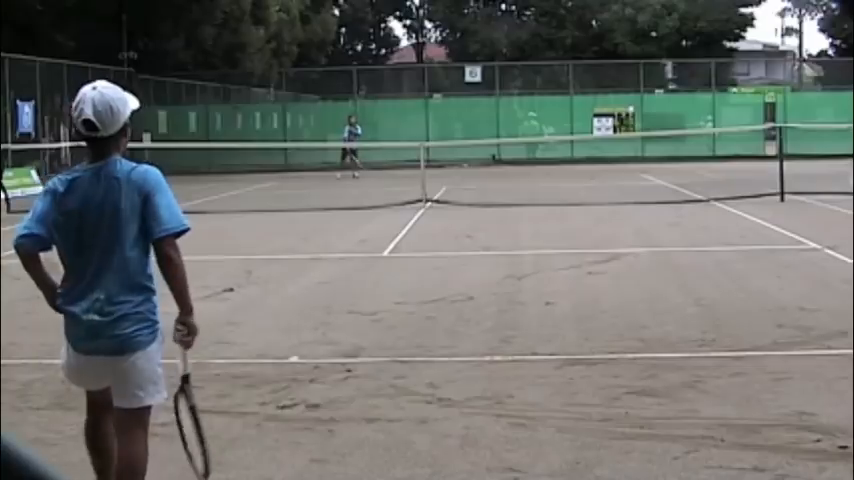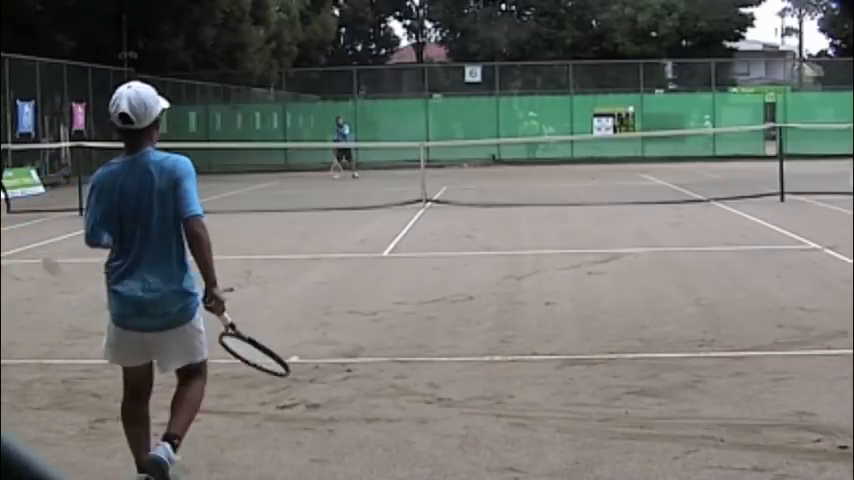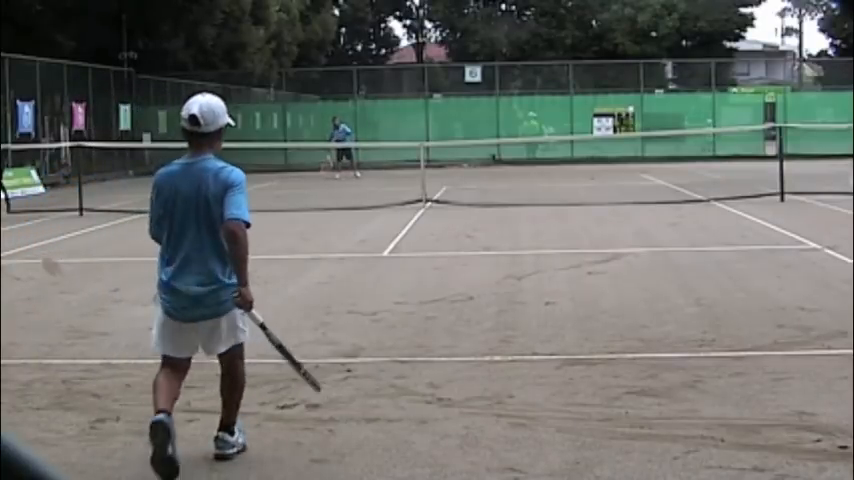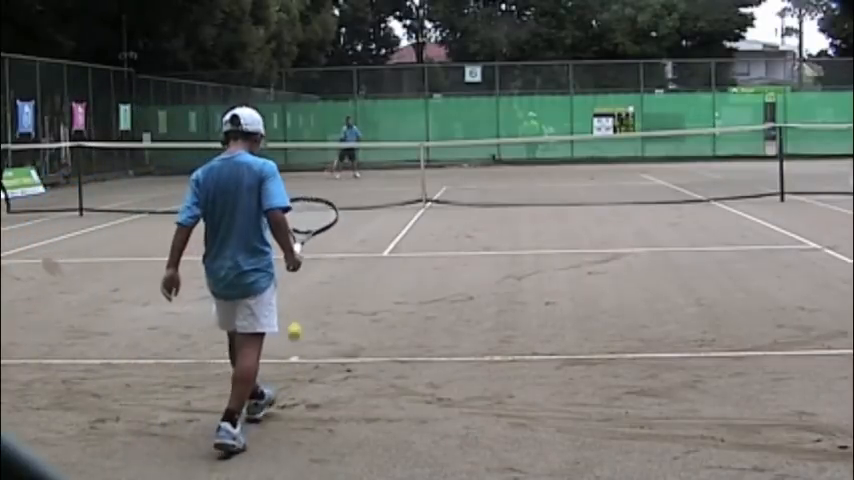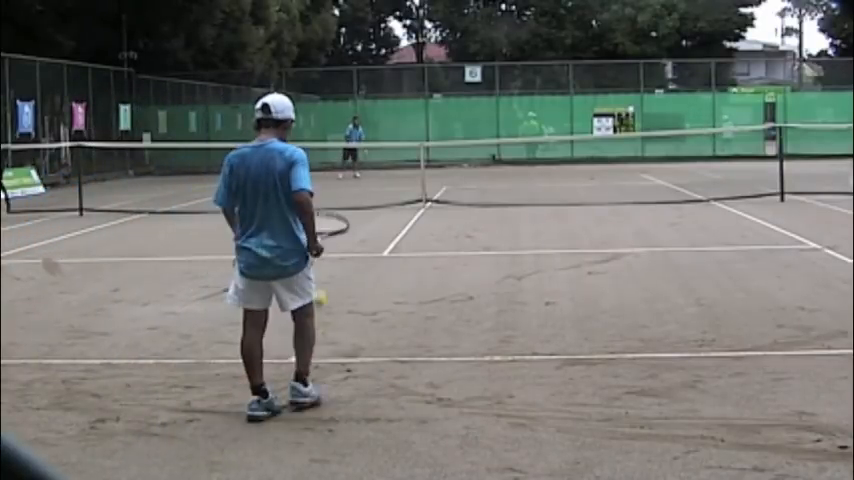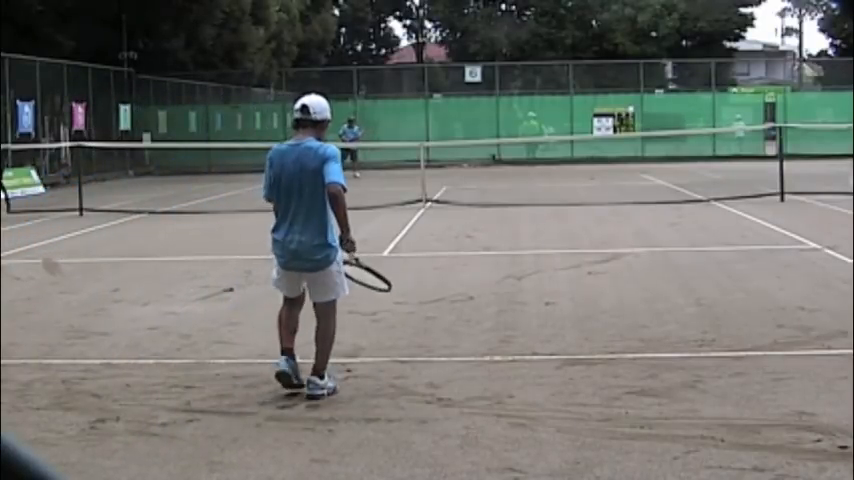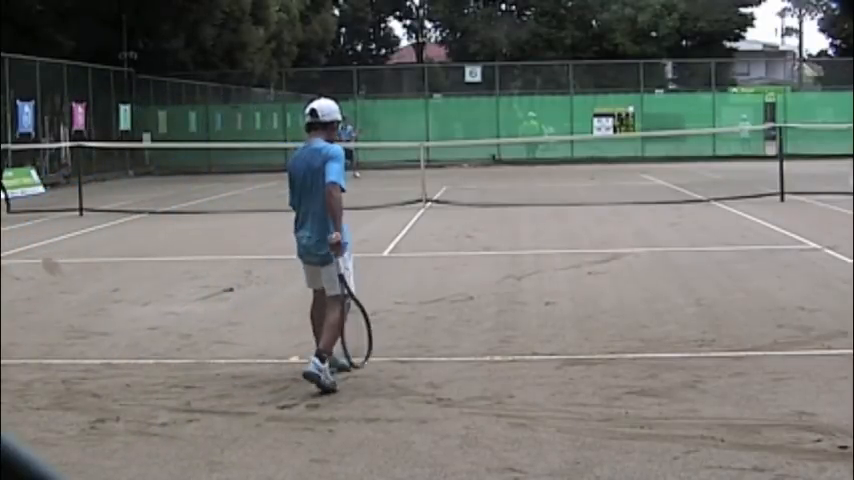
dt=0.4s
person 1, frame 1
left shoulder: (60, 188)
right shoulder: (145, 180)
left elbow: (25, 244)
right elbow: (167, 251)
left wrist: (52, 293)
right wrist: (185, 312)
left hip: (82, 324)
right hip: (133, 325)
left knee: (99, 411)
right knee: (132, 426)
person 1, frame 2
left shoulder: (102, 179)
right shoulder: (176, 167)
left elbow: (95, 238)
right elbow: (194, 228)
right wrist: (212, 285)
left hip: (126, 302)
right hip: (173, 300)
left knee: (135, 390)
right knee: (193, 376)
person 1, frame 3
left shoulder: (163, 178)
right shoulder: (230, 177)
left elbow: (157, 234)
right elbow: (235, 230)
right wrist: (243, 284)
left hip: (174, 291)
right hip: (218, 290)
left knee: (171, 367)
right knee: (232, 364)
left ankle: (162, 418)
right ankle: (226, 435)
person 1, frame 4
left shoulder: (202, 174)
right shoulder: (263, 169)
left elbow: (185, 223)
right elbow: (275, 216)
left wrist: (172, 268)
right wrist: (291, 254)
left hip: (219, 274)
right hip: (254, 273)
left knee: (237, 342)
right knee: (248, 351)
left ankle: (254, 397)
right ankle: (229, 425)
person 1, frame 5
left shoulder: (234, 159)
right shoulder: (293, 155)
left elbow: (226, 206)
right elbow: (302, 199)
right wrist: (312, 239)
left hip: (250, 255)
right hip: (289, 254)
left knee: (253, 326)
right knee: (304, 317)
left ankle: (259, 397)
right ankle: (301, 386)
person 1, frame 6
left shoulder: (275, 155)
right shoulder: (327, 153)
left elbow: (271, 198)
right elbow: (335, 191)
right wrist: (346, 233)
left hip: (285, 246)
right hip: (320, 248)
left knee: (291, 303)
right knee: (326, 313)
left ankle: (287, 359)
right ankle: (318, 379)
person 1, frame 7
left shoulder: (295, 159)
right shoulder: (332, 152)
right elbow: (332, 189)
right wrist: (337, 230)
left hip: (305, 240)
right hip: (329, 241)
left knee: (320, 299)
right knee: (337, 303)
left ankle: (324, 356)
right ankle: (319, 361)
